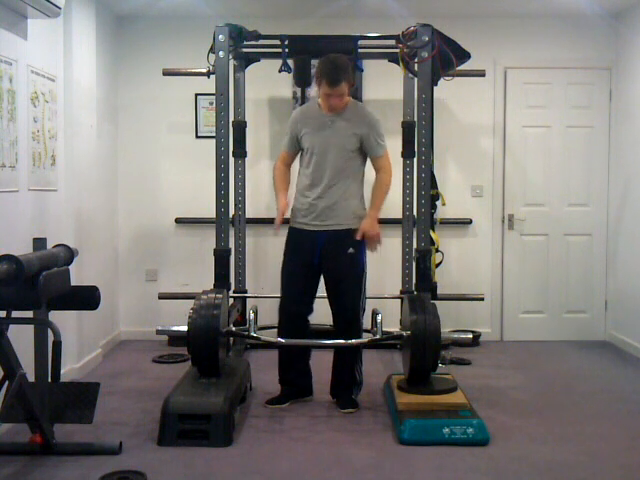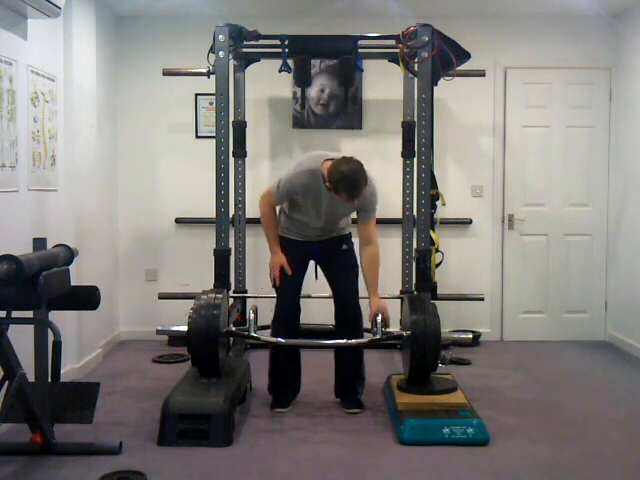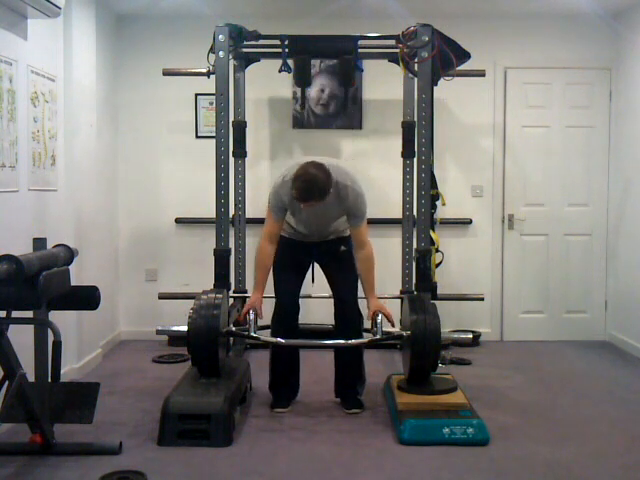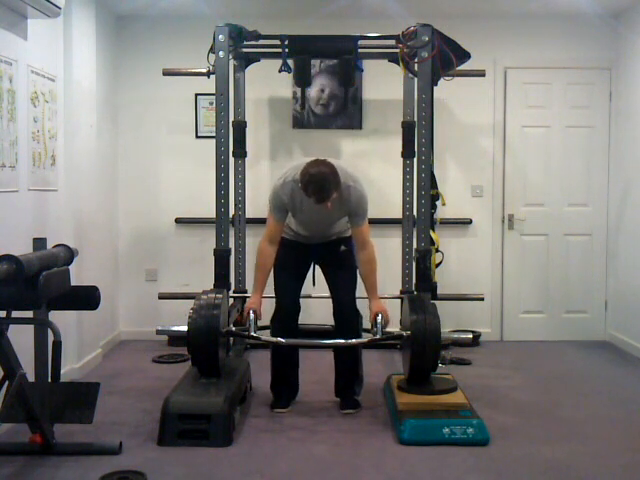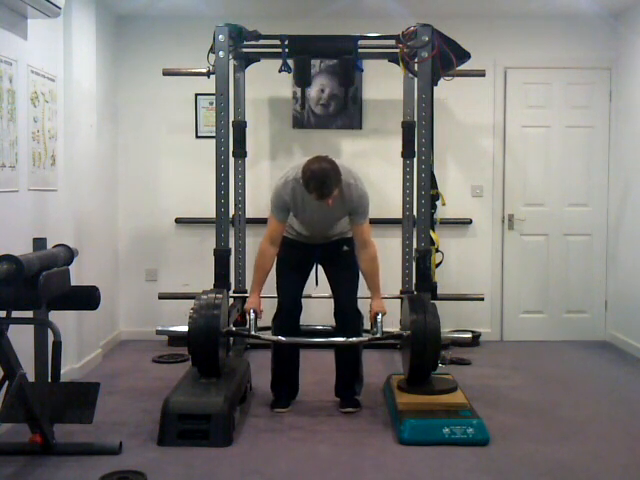
dt=1s
person 1, frame 1
left shoulder: (365, 120)
right shoulder: (301, 117)
left elbow: (384, 170)
right elbow: (283, 162)
left wrist: (372, 217)
right wrist: (282, 198)
left hip: (346, 231)
right hip: (302, 228)
left knee: (347, 315)
right knee: (292, 310)
left ankle: (345, 389)
right ankle: (294, 385)
person 1, frame 2
left shoulder: (367, 190)
right shoulder: (302, 175)
left elbow: (368, 243)
right elbow: (267, 202)
left wrist: (374, 296)
right wrist: (275, 251)
left hip: (336, 239)
right hip: (292, 238)
left knee: (349, 307)
right knee: (286, 310)
left ankle: (349, 390)
right ankle: (282, 390)
person 1, frame 3
left shoulder: (351, 191)
right shoulder: (282, 187)
left elbow: (361, 246)
right elbow: (269, 241)
left wrist: (372, 297)
right wrist: (257, 292)
left hip: (336, 240)
right hip: (292, 240)
left knee: (348, 308)
right knee: (285, 308)
left ankle: (350, 391)
right ankle: (283, 391)
person 1, frame 4
left shoulder: (354, 191)
right shoulder: (284, 188)
left elbow: (363, 247)
right elbow: (270, 242)
left wrist: (374, 299)
right wrist: (257, 294)
left hip: (337, 241)
right hip: (293, 241)
left knee: (346, 310)
right knee: (285, 310)
left ankle: (348, 391)
right ankle: (283, 392)
person 1, frame 5
left shoulder: (355, 189)
right shoulder: (286, 187)
left elbow: (365, 246)
right elbow: (271, 243)
left wrist: (376, 296)
right wrist: (255, 294)
left hip: (339, 241)
right hip: (295, 241)
left knee: (348, 310)
right knee: (287, 310)
left ankle: (348, 391)
right ankle: (283, 391)
